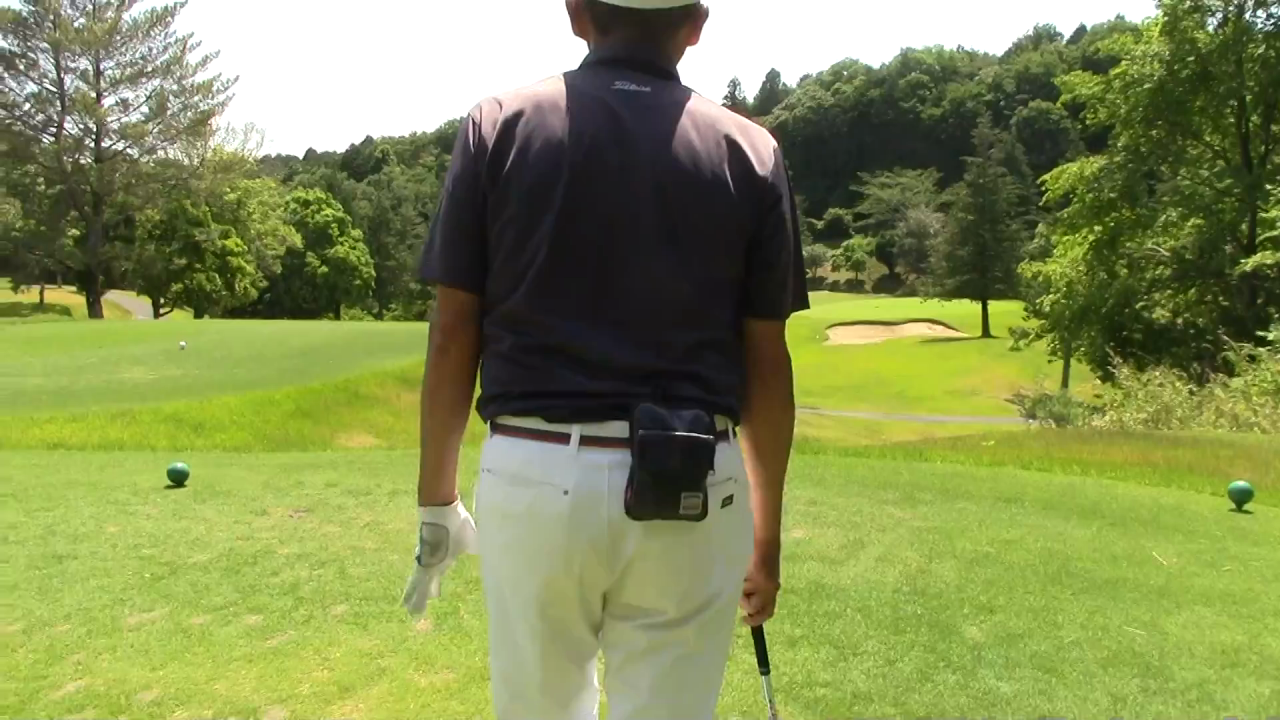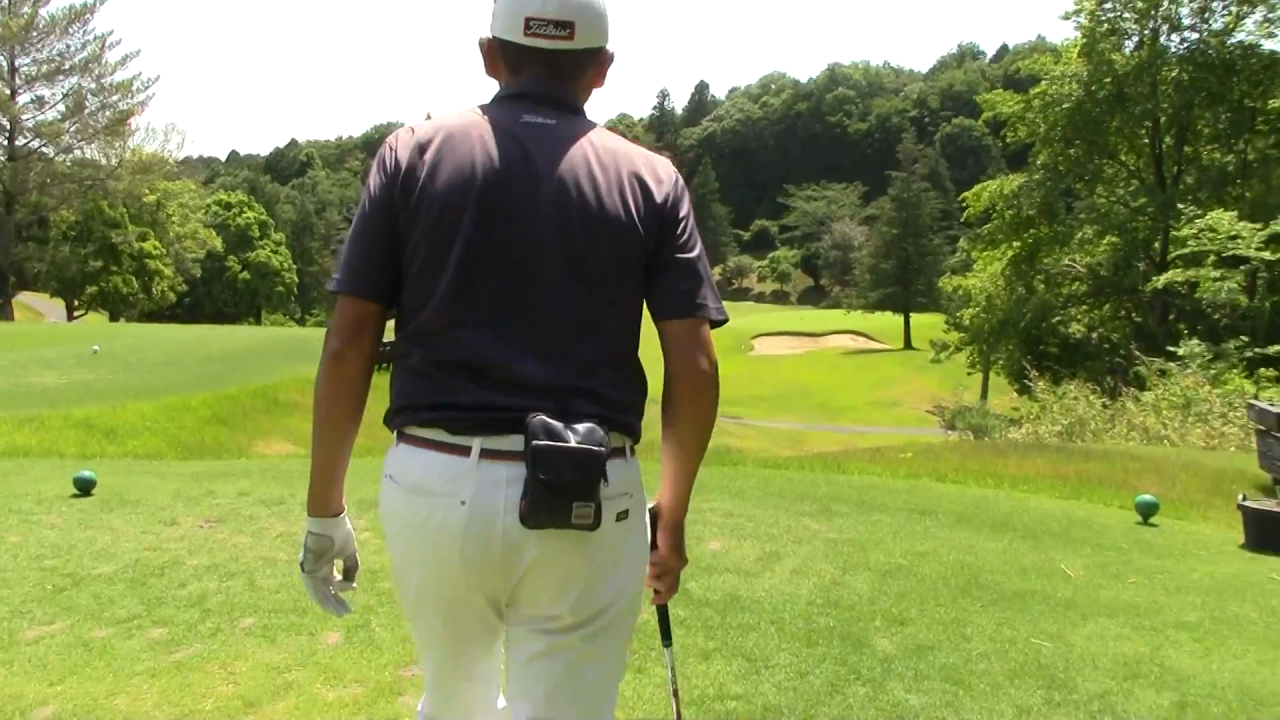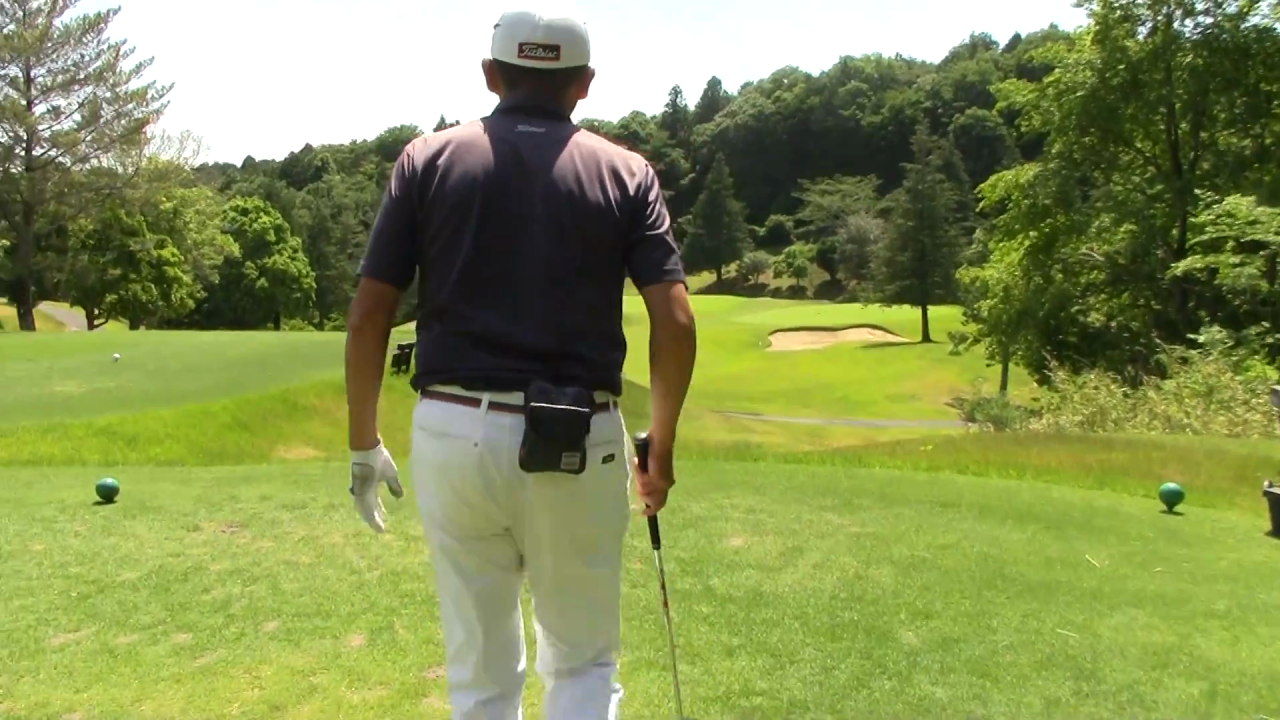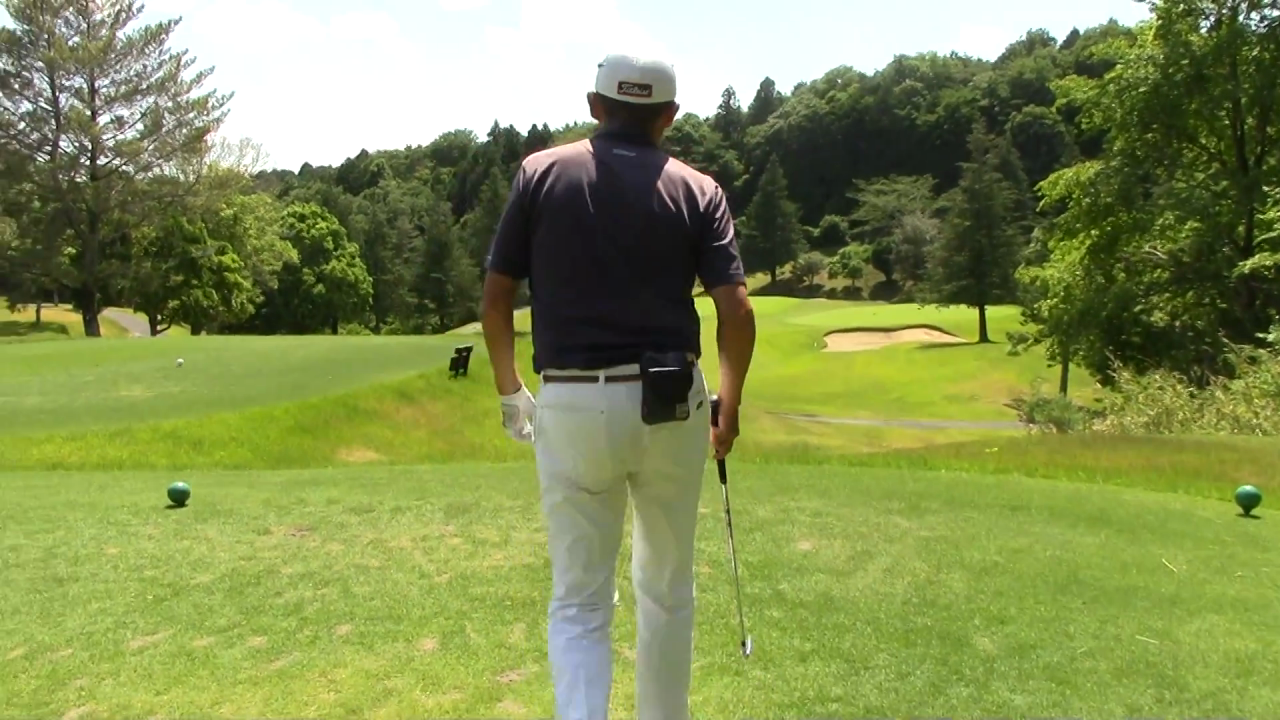
dt=0.5s
person 1, frame 1
left shoulder: (498, 126)
right shoulder: (748, 150)
left elbow: (452, 335)
right elbow: (766, 361)
left wrist: (436, 502)
right wrist: (767, 530)
left hip: (533, 479)
right hip: (689, 493)
person 1, frame 2
left shoulder: (411, 154)
right shoulder: (648, 177)
left elbow: (347, 346)
right elbow: (694, 367)
left wrist: (323, 509)
right wrist: (672, 516)
left hip: (434, 488)
right hip: (588, 504)
person 1, frame 3
left shoulder: (427, 158)
right shoulder: (624, 171)
left elbow: (368, 313)
right elbow: (675, 320)
left wrist: (364, 445)
right wrist: (662, 443)
left hip: (453, 434)
right hip: (579, 443)
person 1, frame 4
left shoulder: (541, 172)
right shoulder: (697, 190)
left elbow: (494, 297)
right elbow: (736, 312)
left wrist: (510, 390)
right wrist: (729, 406)
left hip: (571, 406)
right hip: (670, 409)
left knee: (578, 606)
right knee: (667, 590)
